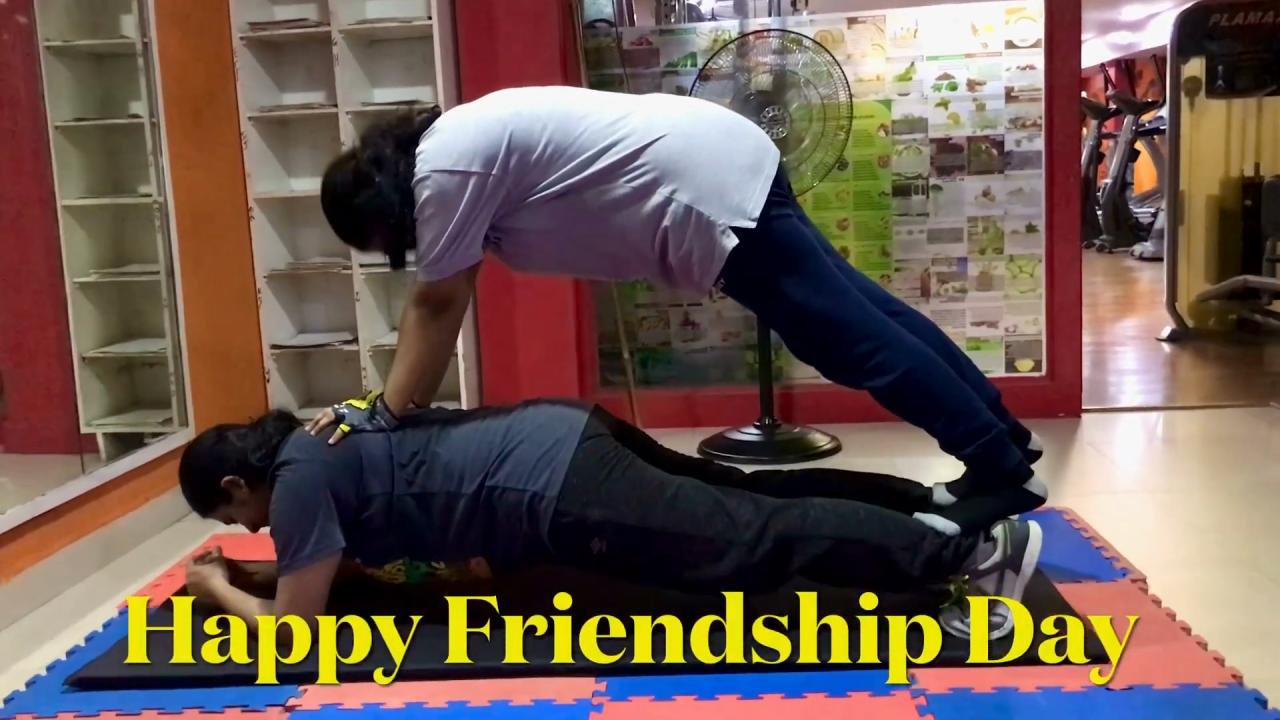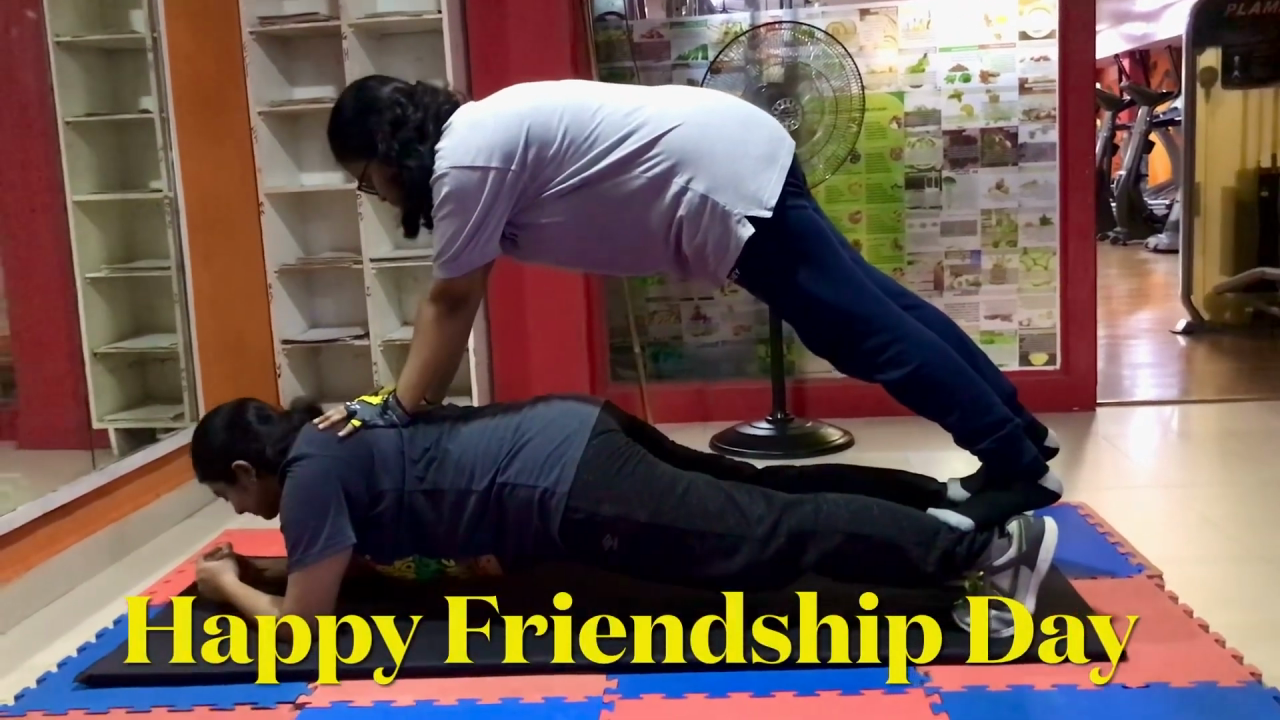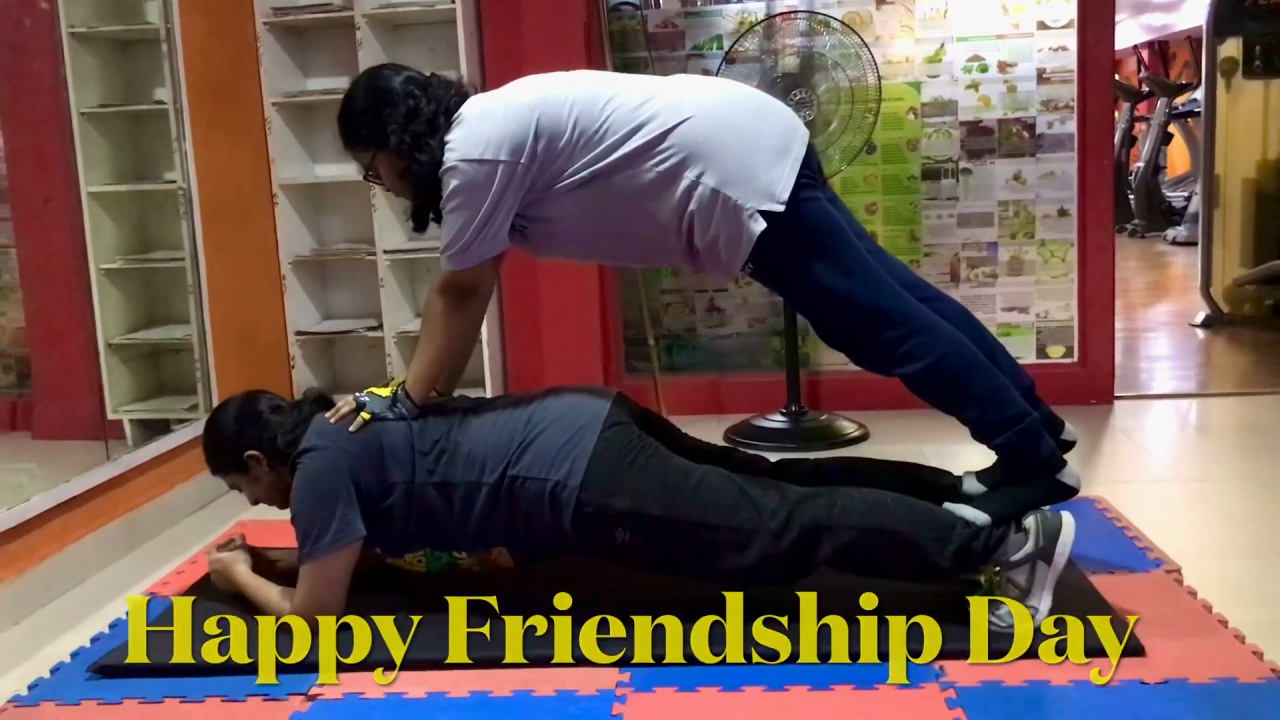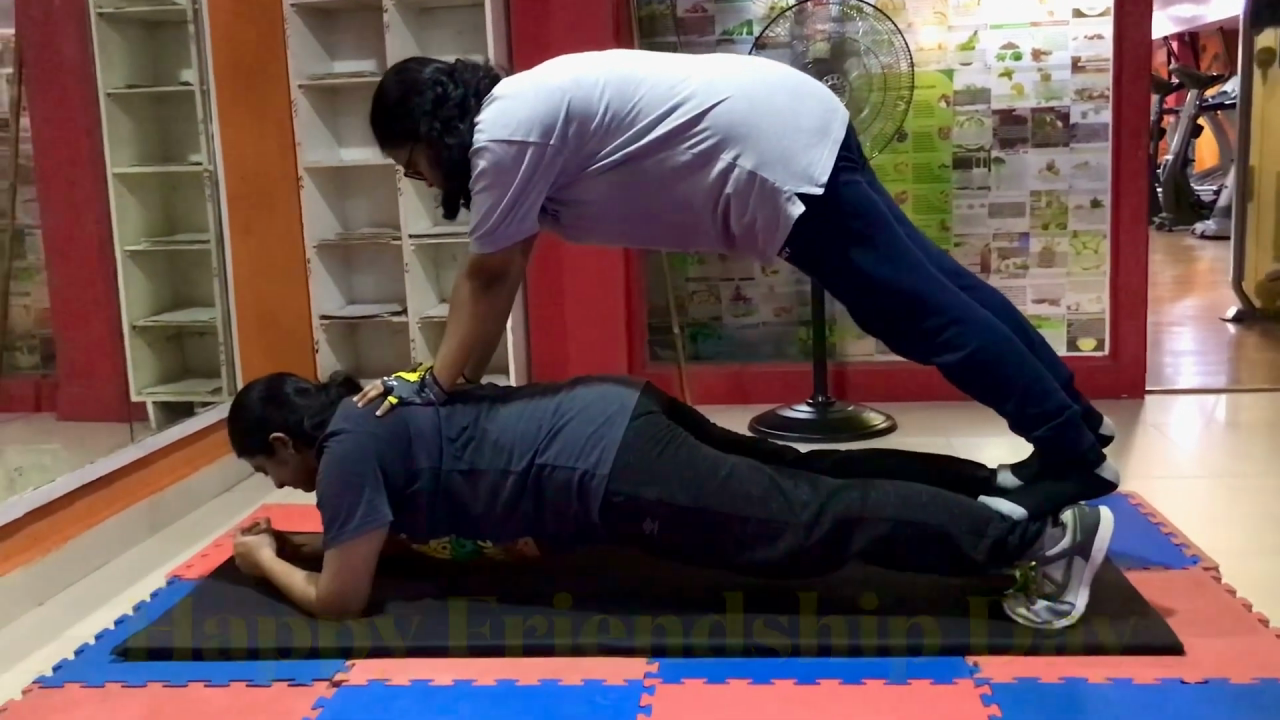
dt=0.7s
person 1, frame 1
left shoulder: (299, 479)
right shoulder: (317, 445)
left elbow: (296, 624)
right elbow: (333, 559)
left wrist: (220, 589)
right wrist: (270, 563)
left hip: (556, 491)
right hip: (558, 438)
left knee: (760, 542)
right knee: (749, 500)
left ankle: (975, 549)
right ankle: (936, 506)
person 1, frame 2
left shoulder: (310, 473)
right shoulder: (330, 437)
left elbow: (304, 622)
right elbow: (343, 554)
left wrist: (228, 585)
right wrist: (288, 557)
left hip: (570, 490)
right hip: (570, 435)
left knee: (772, 538)
right knee: (763, 499)
left ankle: (990, 546)
right ankle: (949, 504)
person 1, frame 3
left shoulder: (319, 466)
right shoulder: (339, 428)
left elbow: (317, 613)
right elbow: (365, 539)
left wrist: (242, 578)
right wrist: (296, 550)
left hip: (582, 481)
right hip: (582, 428)
left knee: (785, 533)
right knee: (777, 491)
left ankle: (1007, 540)
right ankle: (967, 497)
person 1, frame 4
left shoulder: (347, 451)
right shoulder: (364, 413)
left elbow: (340, 598)
right elbow: (382, 528)
left wrist: (267, 560)
right wrist: (318, 534)
left hip: (610, 473)
right hip: (611, 416)
left knee: (816, 525)
right knee: (808, 484)
left ankle: (1041, 534)
right ankle: (1004, 492)
person 2, frame 1
left shoulder: (443, 165)
right shoulder: (460, 144)
left elbow: (435, 305)
right elbow: (441, 301)
left wrist: (382, 418)
right wrist: (389, 409)
left hip: (709, 189)
right hip: (721, 162)
left knee: (854, 340)
right knee: (861, 316)
left ankle: (1002, 471)
right ankle: (1003, 437)
person 2, frame 2
left shoulder: (464, 157)
right shoulder: (475, 135)
left elbow: (451, 303)
right elbow: (454, 301)
left wrist: (394, 414)
right wrist: (402, 407)
left hip: (725, 180)
right hip: (737, 153)
left knee: (869, 333)
right knee: (875, 309)
left ankle: (1017, 465)
right ankle: (1019, 433)
person 2, frame 3
left shoulder: (474, 150)
right shoulder: (487, 126)
left elbow: (461, 294)
right elbow: (466, 291)
left wrist: (405, 406)
right wrist: (415, 397)
left hip: (736, 171)
right hip: (754, 143)
left knee: (885, 324)
right knee: (891, 299)
left ankle: (1036, 459)
right ankle: (1037, 426)
person 2, frame 4
left shoulder: (505, 132)
right shoulder: (520, 108)
left elbow: (490, 277)
right elbow: (496, 275)
left wrist: (435, 393)
right wrist: (445, 383)
left hip: (775, 152)
right hip: (792, 121)
left knee: (924, 310)
right knee: (931, 287)
left ankle: (1075, 453)
right ankle: (1075, 421)
